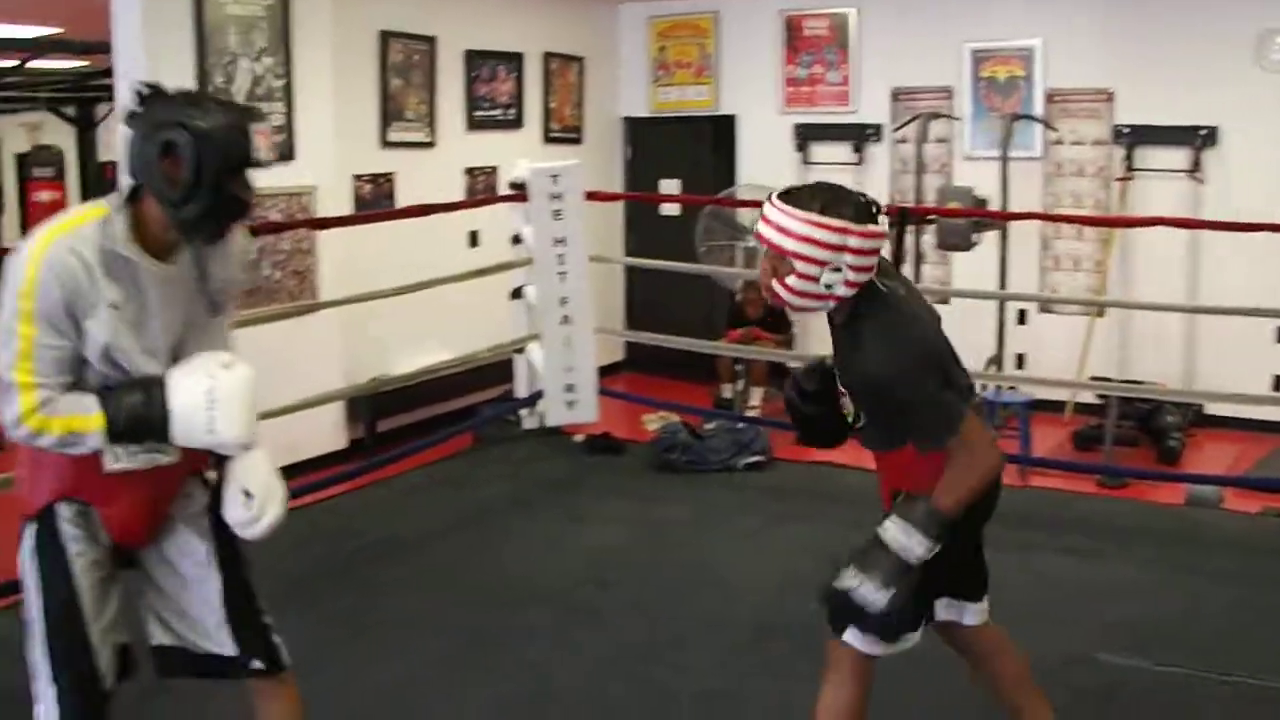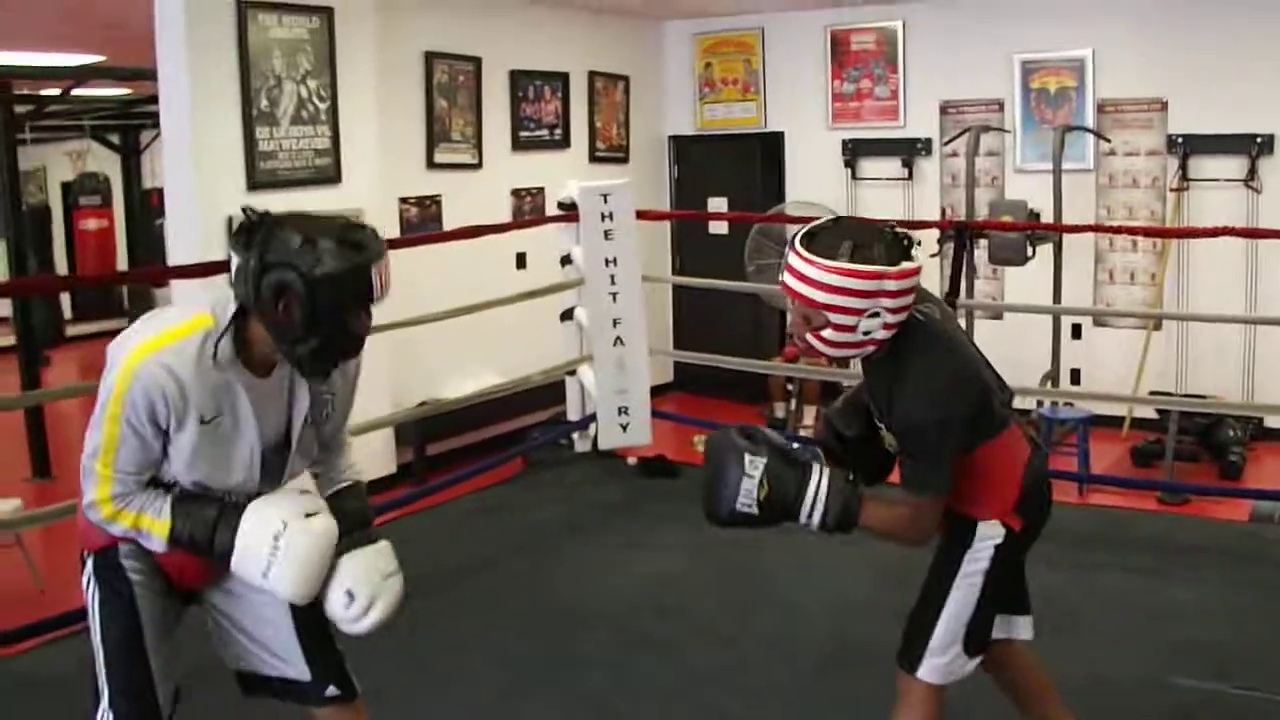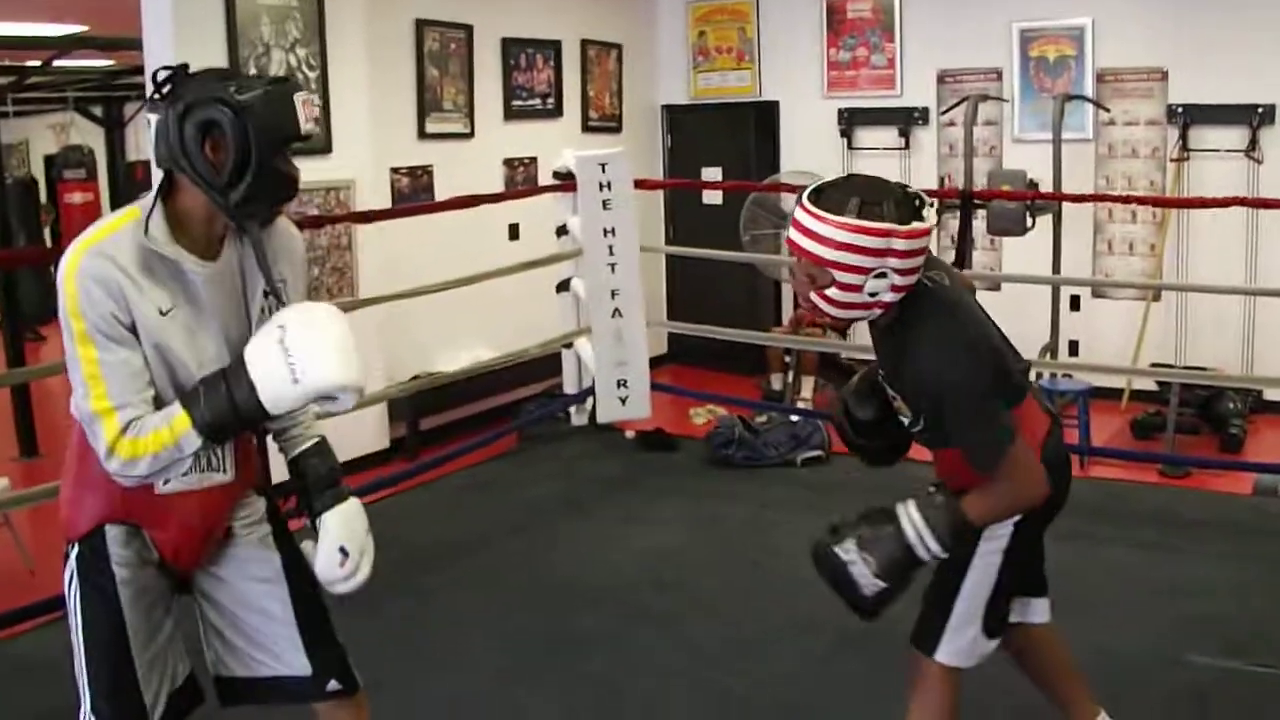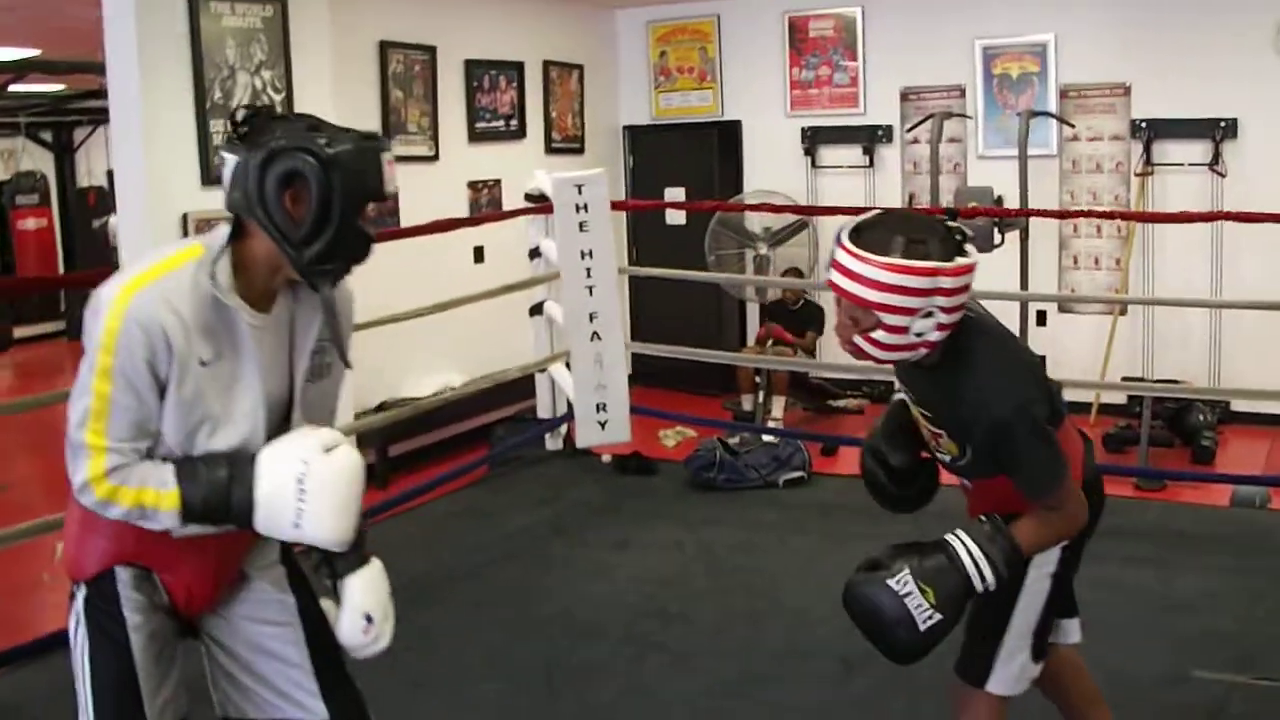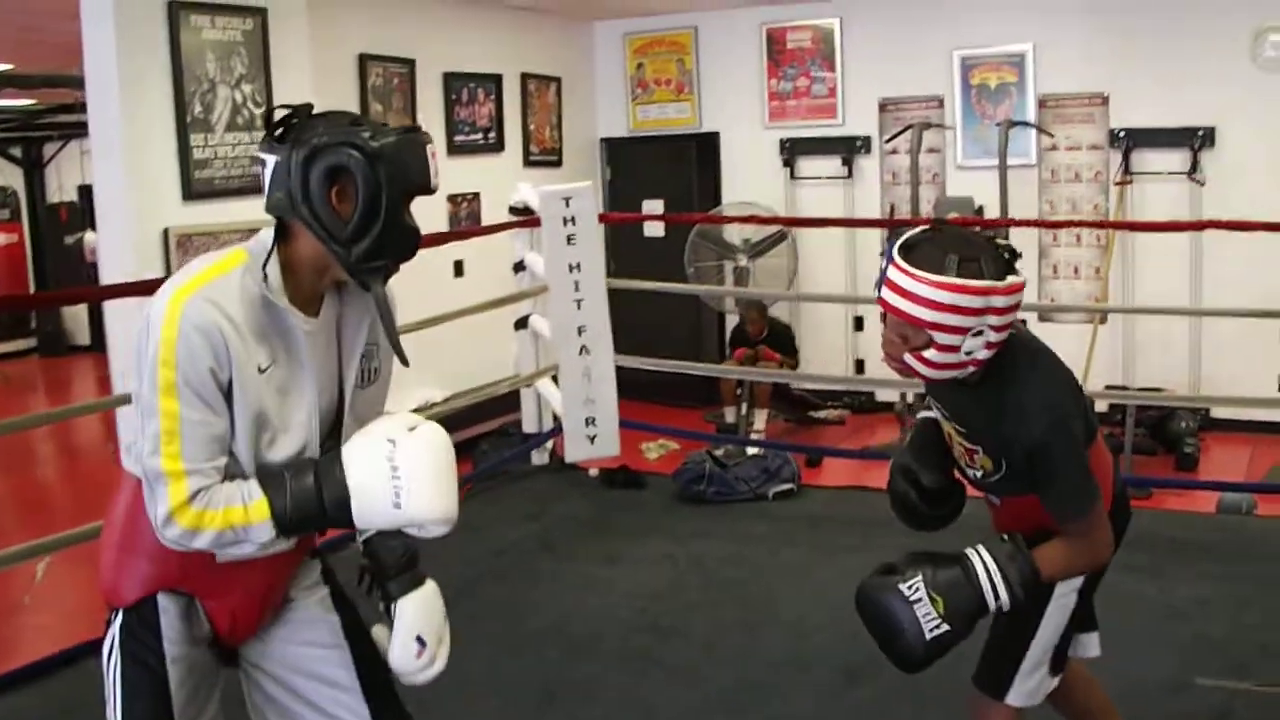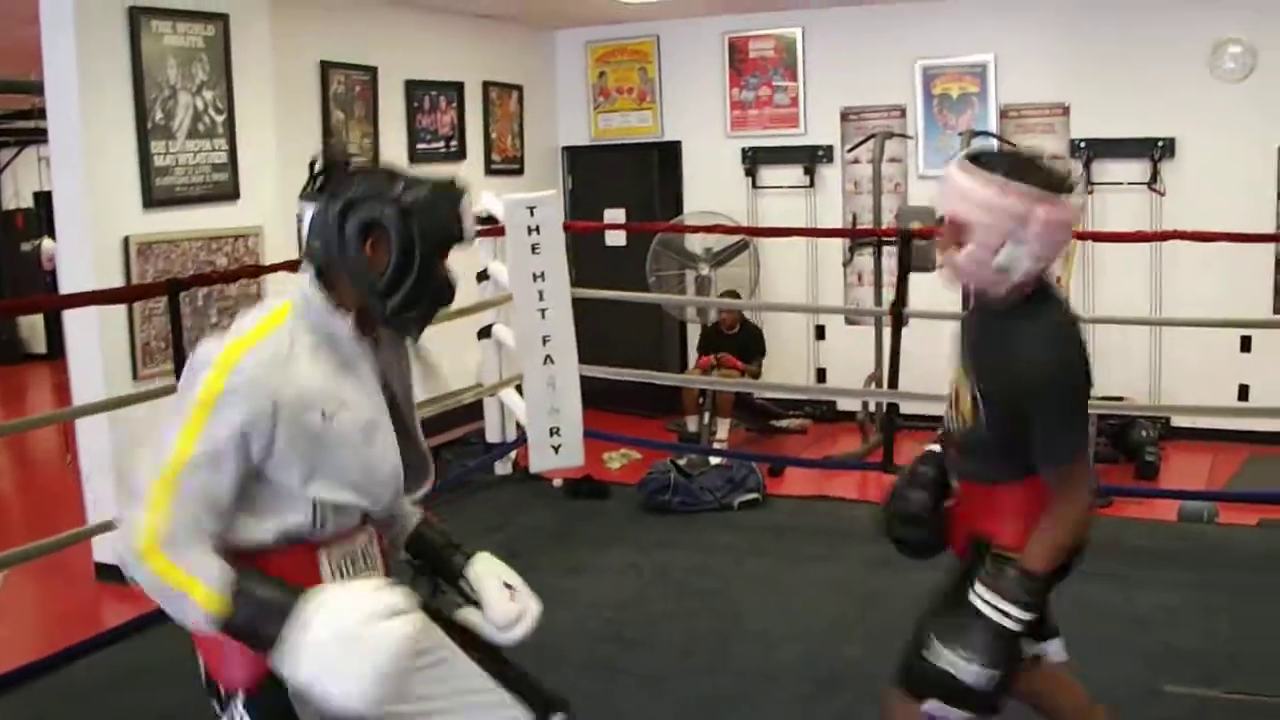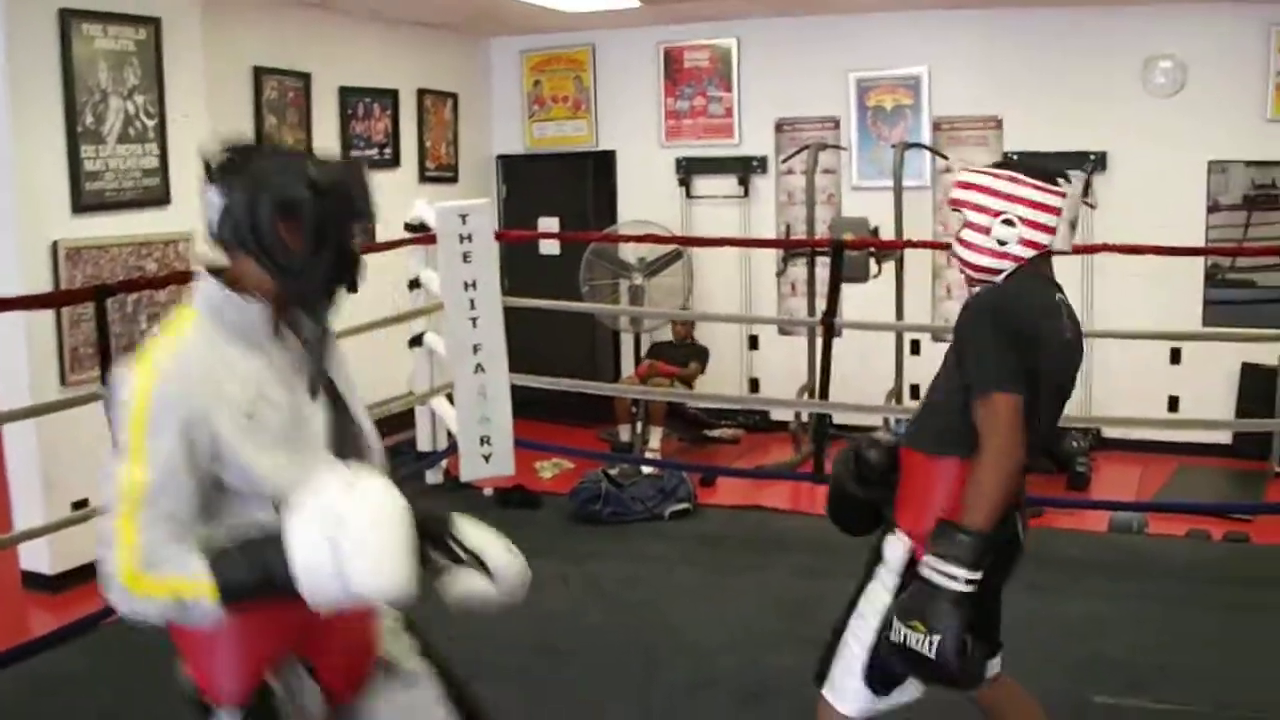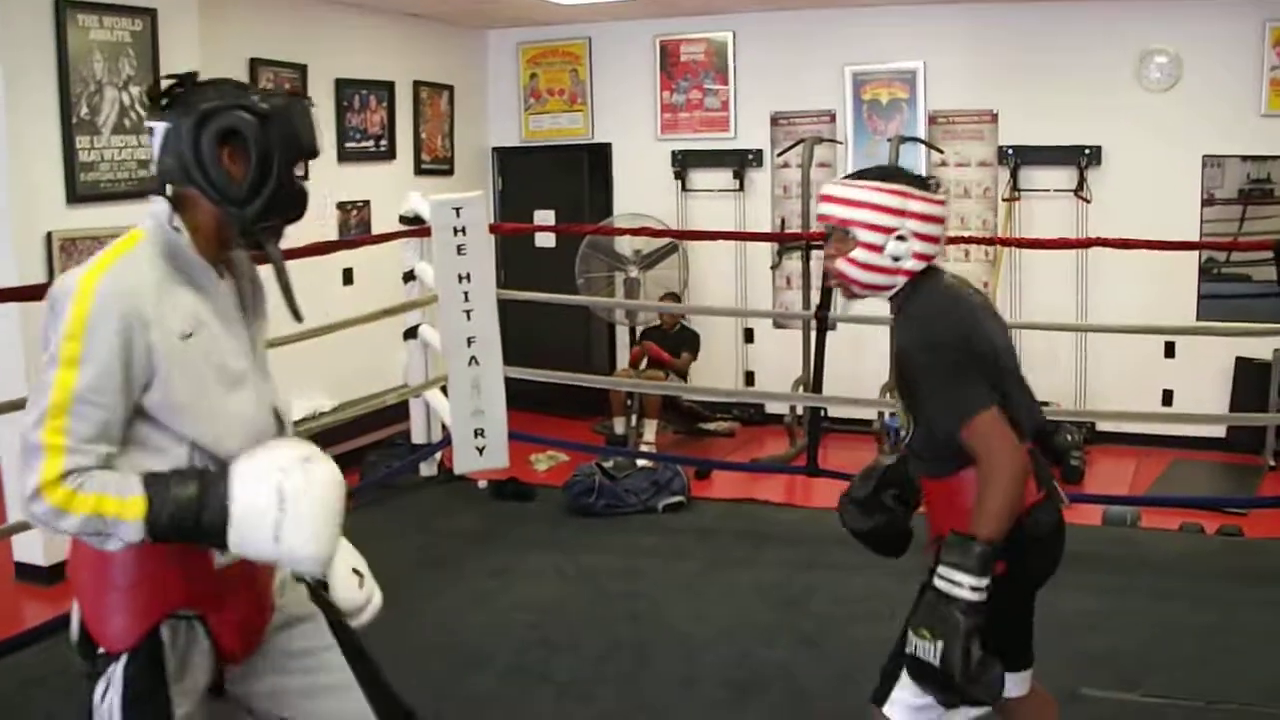
dt=0.4s
person 1, frame 1
left shoulder: (217, 246)
right shoulder: (59, 256)
left wrist: (241, 446)
right wrist: (159, 410)
left hip: (176, 477)
right hip: (76, 490)
left knee: (257, 656)
person 1, frame 2
left shoulder: (331, 353)
right shoulder: (153, 360)
right elbow: (109, 498)
left wrist: (357, 532)
right wrist: (225, 533)
left hip: (256, 532)
right hip: (136, 540)
person 1, frame 3
left shoulder: (276, 242)
right shoulder: (99, 265)
right elbow: (124, 448)
left wrist: (325, 486)
right wrist: (244, 390)
left hip: (233, 500)
right hip: (122, 515)
person 1, frame 4
left shoulder: (325, 297)
right shoulder: (145, 303)
right elbow: (99, 475)
left wrist: (349, 551)
right wrist: (242, 489)
left hip: (247, 548)
right hip: (132, 559)
person 1, frame 5
left shoulder: (363, 302)
right shoulder: (197, 311)
right elbow: (183, 511)
left wrist: (399, 571)
right wrist: (333, 490)
left hip: (284, 569)
right hip: (173, 575)
person 1, frame 6
left shoulder: (381, 342)
right shoulder: (249, 368)
right elbow: (157, 544)
left wrist: (449, 560)
right wrist: (285, 621)
left hip: (370, 602)
right hip: (270, 642)
person 1, frame 7
left shoulder: (302, 331)
right shoulder: (172, 373)
right elbow: (135, 575)
left wrist: (429, 528)
right wrist: (281, 560)
left hip: (351, 626)
right hip: (253, 645)
person 1, frame 8
left shoulder: (239, 276)
right shoulder: (111, 291)
right elbow: (54, 485)
left wrist: (314, 532)
right wrist: (212, 505)
left hip: (253, 577)
right hip: (150, 587)
person 2, frame 1
left shoulder: (885, 353)
right shoulder: (872, 285)
left elbow: (980, 455)
left wrist: (900, 540)
right wrist: (830, 381)
left hip: (937, 491)
right hip: (937, 479)
left knee: (851, 650)
right knee: (963, 620)
person 2, frame 2
left shoulder: (924, 397)
right shoulder: (904, 304)
left elbow: (920, 521)
left wrist: (804, 491)
right wrist: (864, 404)
left hip: (993, 506)
right hip: (994, 480)
left knee: (923, 674)
right knee: (993, 635)
person 2, frame 3
left shoulder: (941, 364)
right shoulder: (914, 281)
left elbow: (1021, 485)
left wrist: (911, 531)
right wrist: (879, 386)
left hip: (1022, 480)
right hip: (1010, 452)
left knee: (937, 657)
right knee: (1014, 618)
person 2, frame 4
left shoulder: (996, 396)
right shoulder: (930, 336)
left elbow: (1066, 511)
left wrist: (960, 565)
right wrist: (902, 423)
left hip: (1043, 509)
right hip: (1009, 494)
right knee: (1038, 641)
person 2, frame 5
left shoulder: (1037, 412)
right shoulder: (955, 353)
left elbow: (1091, 544)
left wrist: (975, 579)
right wrist: (929, 438)
left hip: (1070, 528)
right hip: (1025, 511)
right knee: (1048, 660)
person 2, frame 6
left shoulder: (1042, 352)
right shoulder: (995, 304)
left elbow: (1072, 502)
left wrist: (1000, 603)
right wrist: (934, 467)
left hip: (1017, 541)
right hip: (991, 515)
right knee: (1025, 663)
person 2, frame 7
left shoulder: (997, 311)
right shoulder: (1054, 316)
left elbow: (1001, 446)
left wrist: (952, 569)
right wrist: (907, 460)
left hip: (937, 540)
right hip: (980, 539)
right knee: (980, 673)
person 2, frame 8
left shoulder: (928, 330)
right shoulder: (947, 298)
left elbow: (1002, 460)
left wrist: (959, 583)
right wrist: (900, 475)
left hip: (1002, 537)
right hip: (1022, 526)
